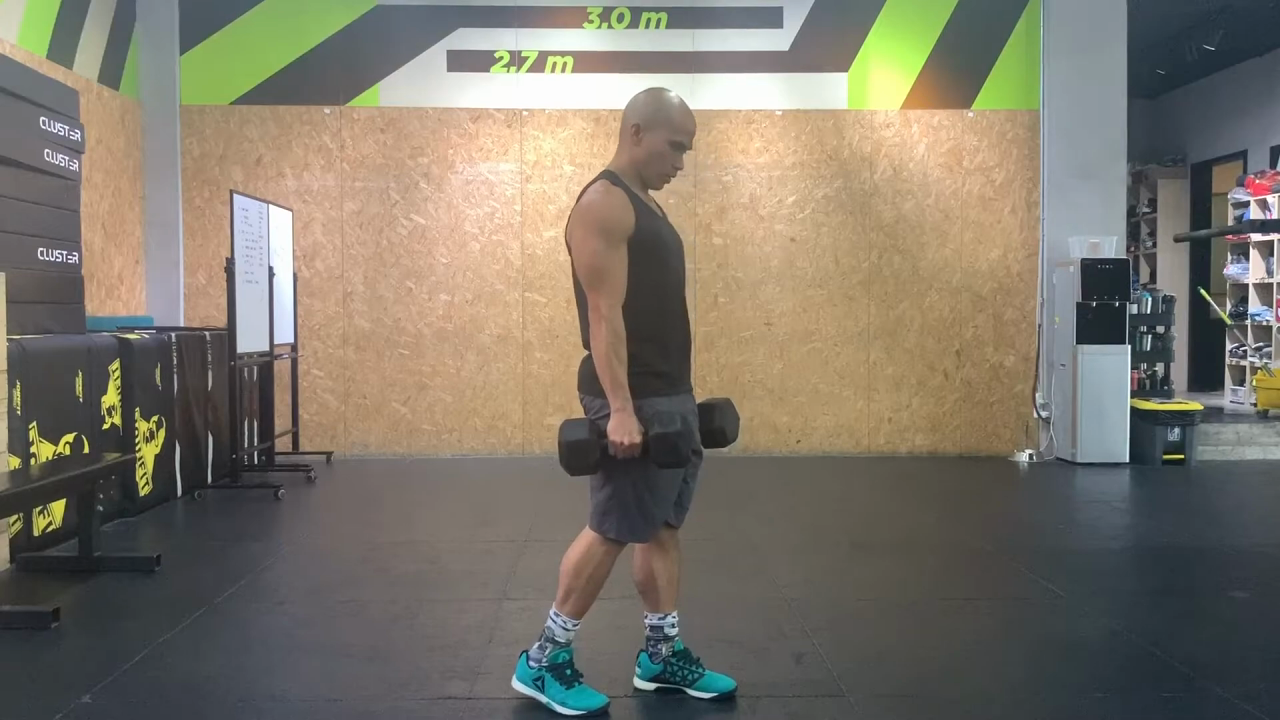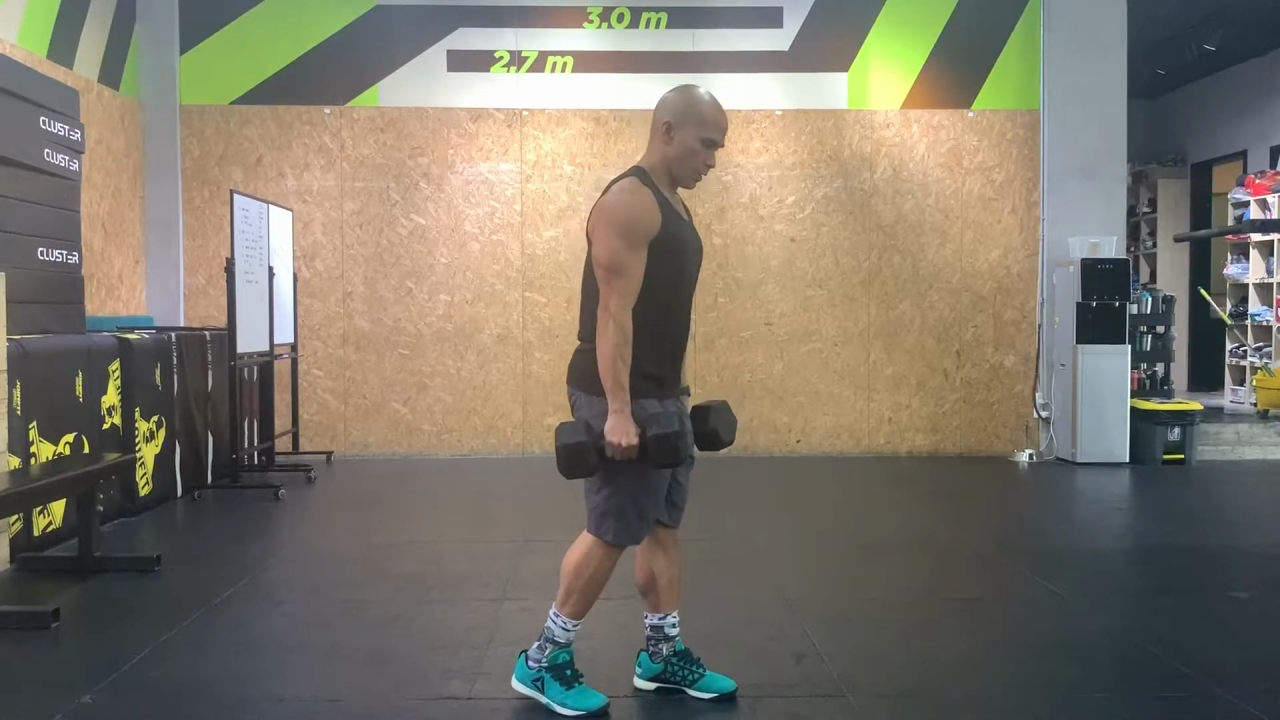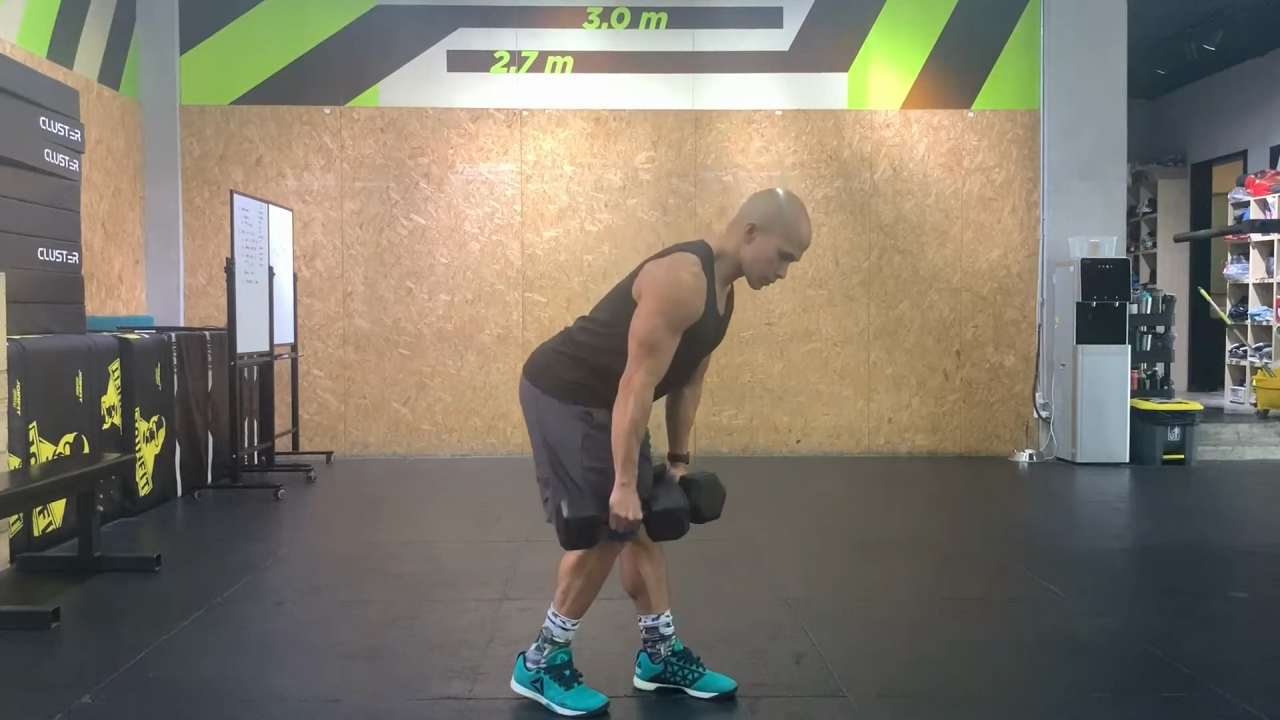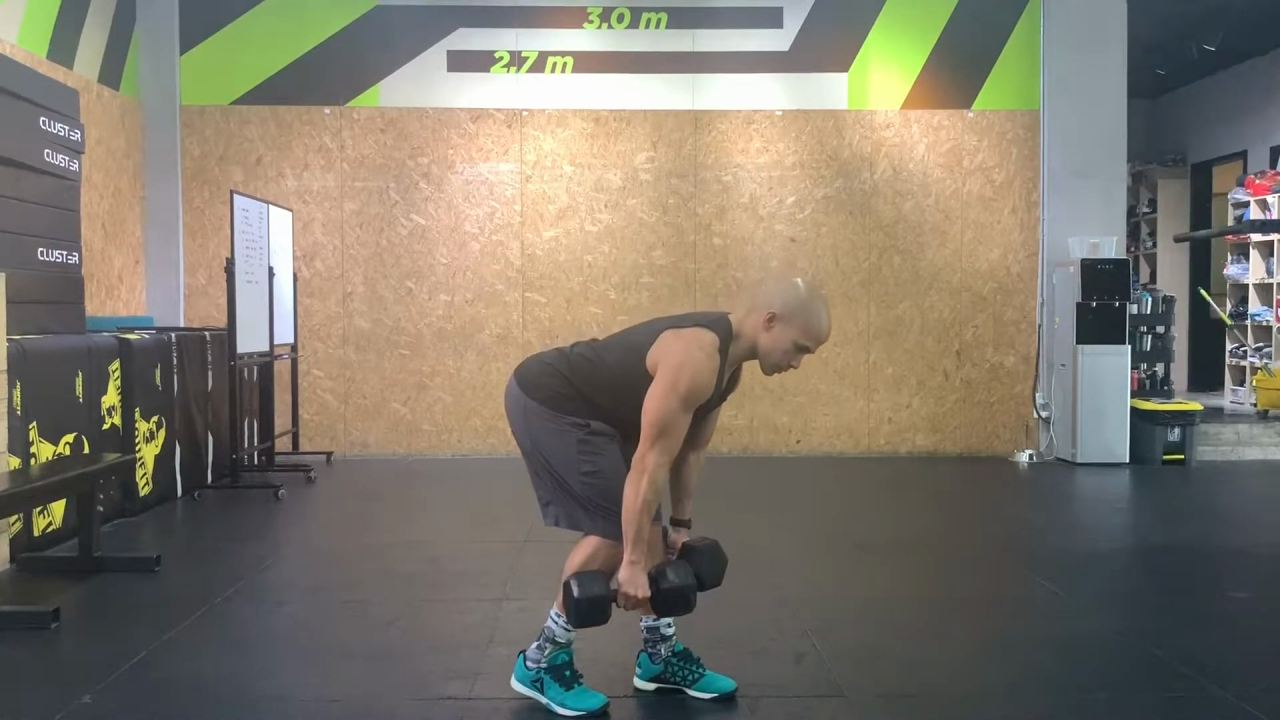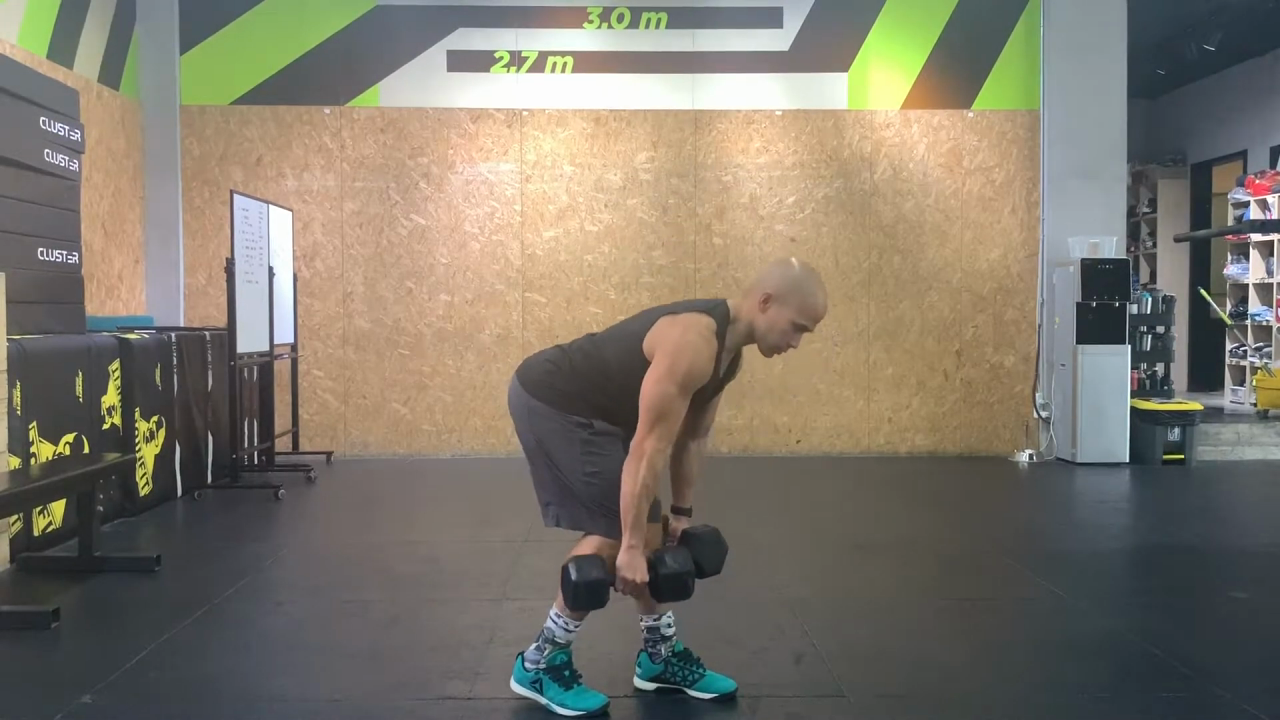
dt=1s
person 1, frame 1
left shoulder: (646, 206)
right shoulder: (603, 204)
right elbow: (605, 313)
right wrist: (620, 408)
left hip: (671, 393)
right hip: (632, 399)
left knee: (663, 526)
right knee: (613, 529)
left ankle: (662, 654)
right ankle: (544, 660)
person 1, frame 2
left shoulder: (673, 205)
right shoulder: (628, 202)
right elbow: (615, 313)
left wrist: (676, 394)
right wrist: (618, 411)
left hip: (663, 394)
right hip: (622, 397)
left knee: (663, 525)
right knee: (614, 530)
left ankle: (663, 654)
right ankle: (543, 661)
person 1, frame 3
left shoulder: (721, 291)
right shoulder: (681, 280)
left elbow: (687, 381)
right elbow: (636, 385)
left wrist: (679, 461)
right wrist: (625, 484)
left hip: (603, 402)
right hip: (564, 394)
left knee: (643, 527)
right knee: (606, 529)
left ankle: (661, 655)
right ankle: (540, 663)
person 1, frame 4
left shoulder: (727, 362)
right shoulder: (697, 358)
left elbow: (691, 449)
right elbow: (650, 463)
left wrist: (681, 525)
right wrist: (633, 564)
left hip: (588, 409)
right hip: (546, 401)
left knee: (645, 528)
right knee: (613, 530)
left ankle: (660, 654)
right ankle: (542, 661)
person 1, frame 5
left shoulder: (727, 349)
right shoulder: (693, 343)
left elbow: (691, 437)
right elbow: (649, 449)
left wrist: (682, 514)
right wrist: (631, 548)
left hip: (590, 409)
right hip: (549, 401)
left knee: (647, 525)
right knee: (611, 529)
left ankle: (661, 654)
right ankle: (541, 662)
